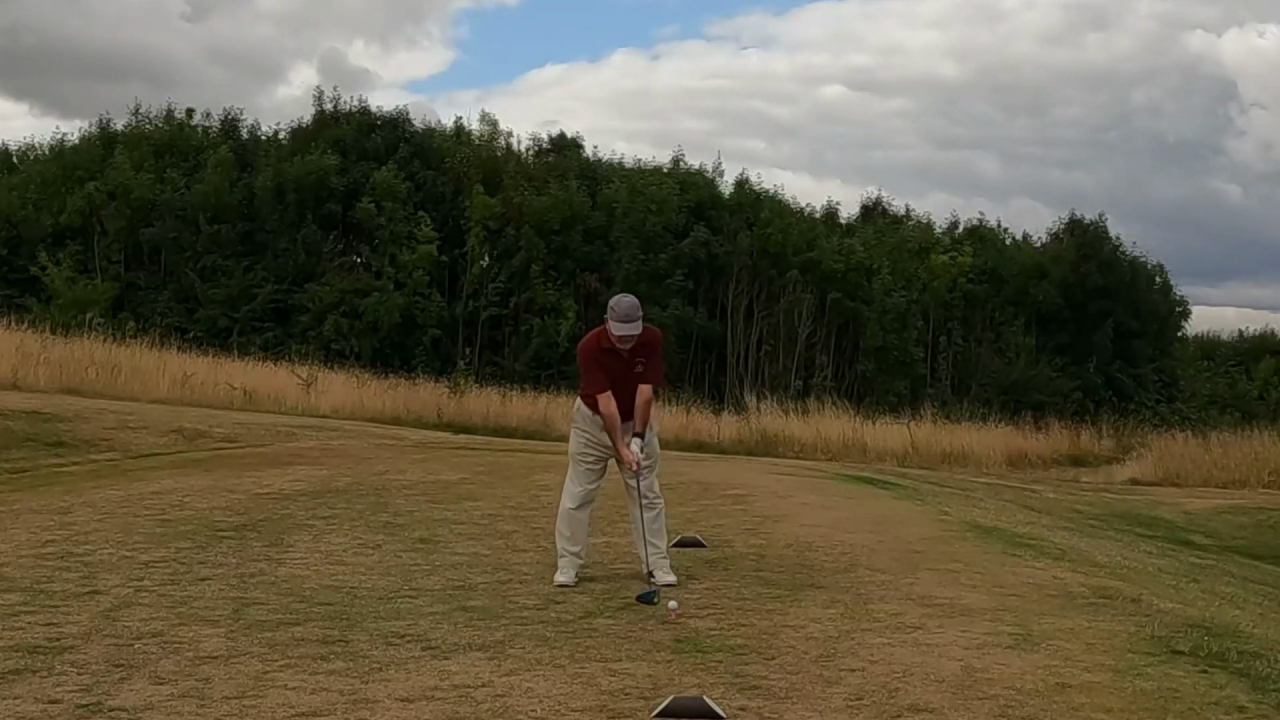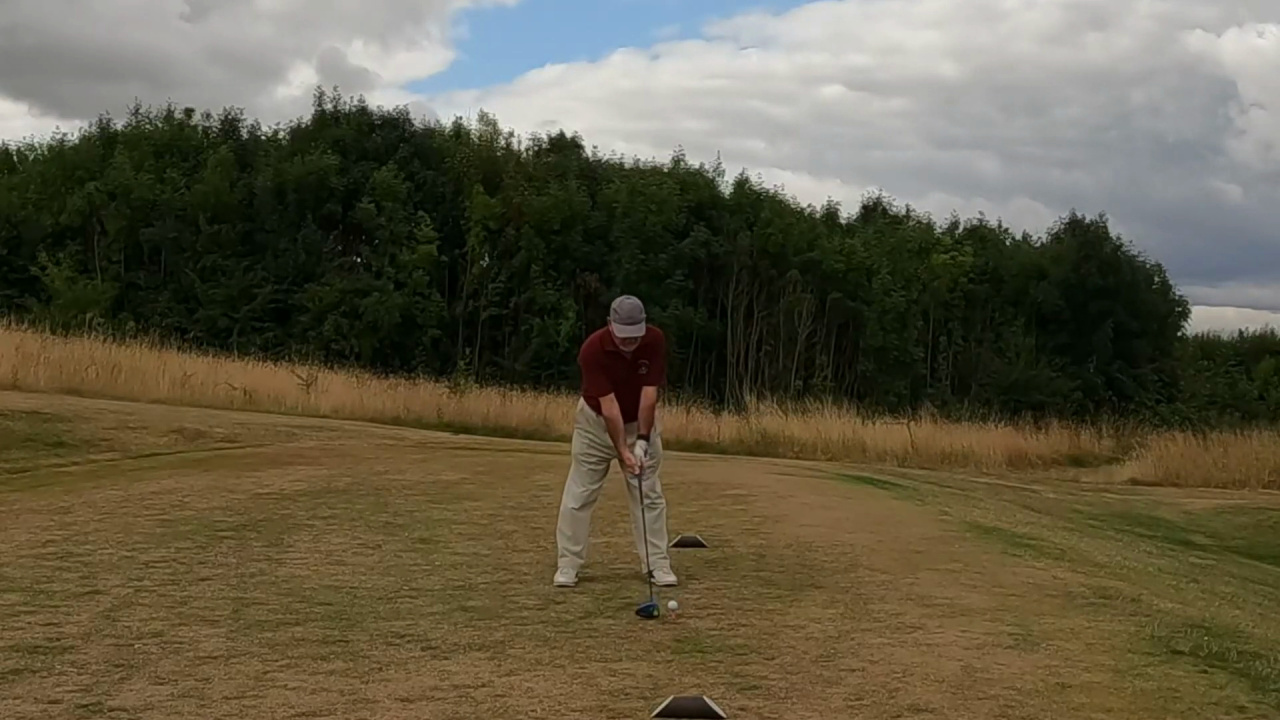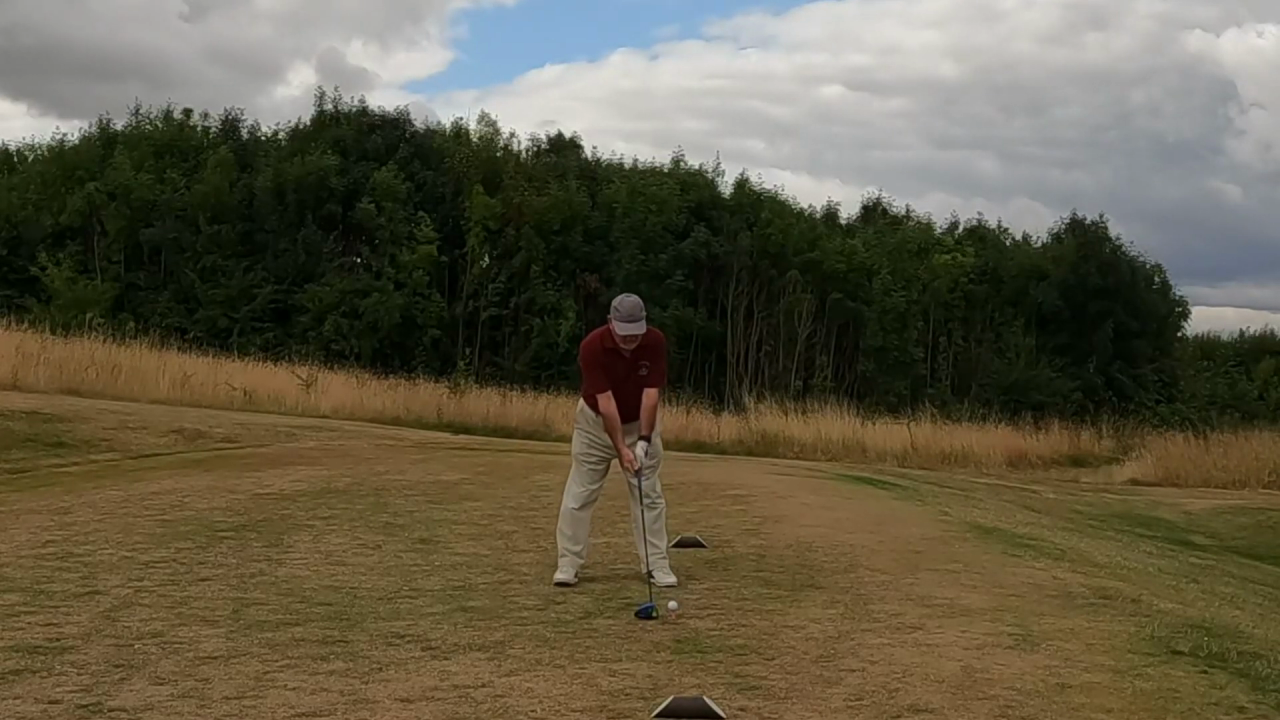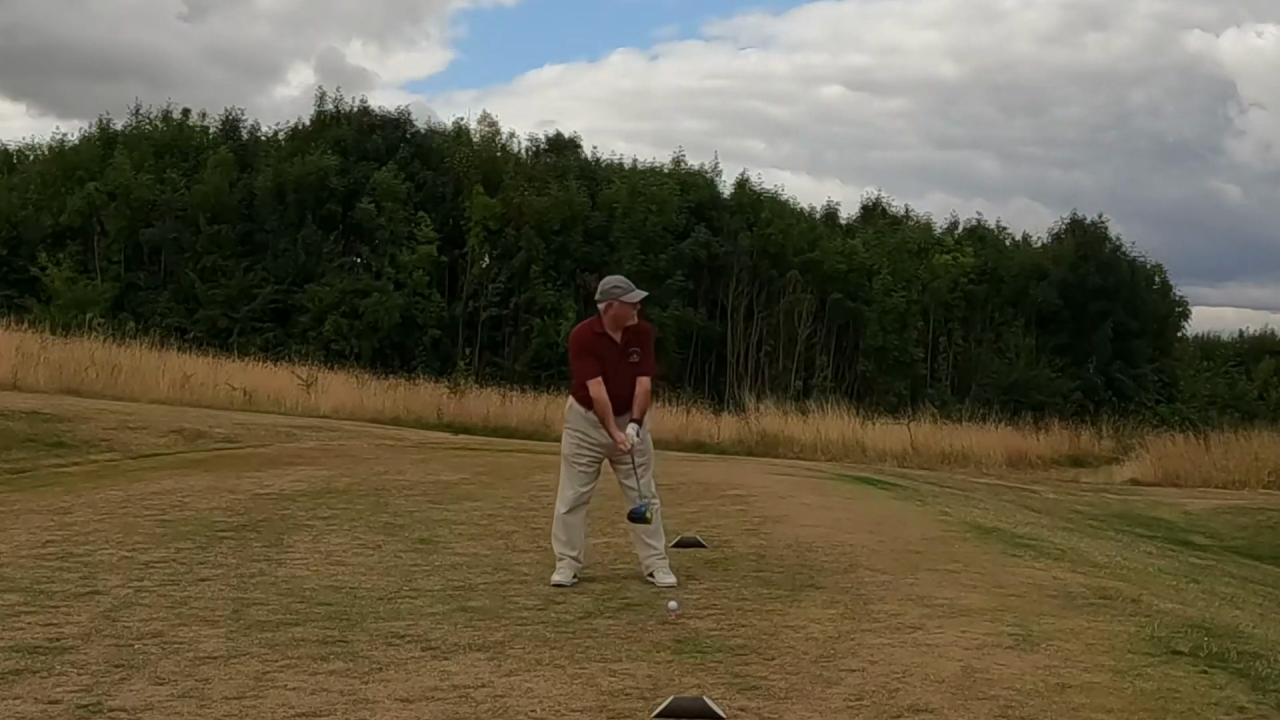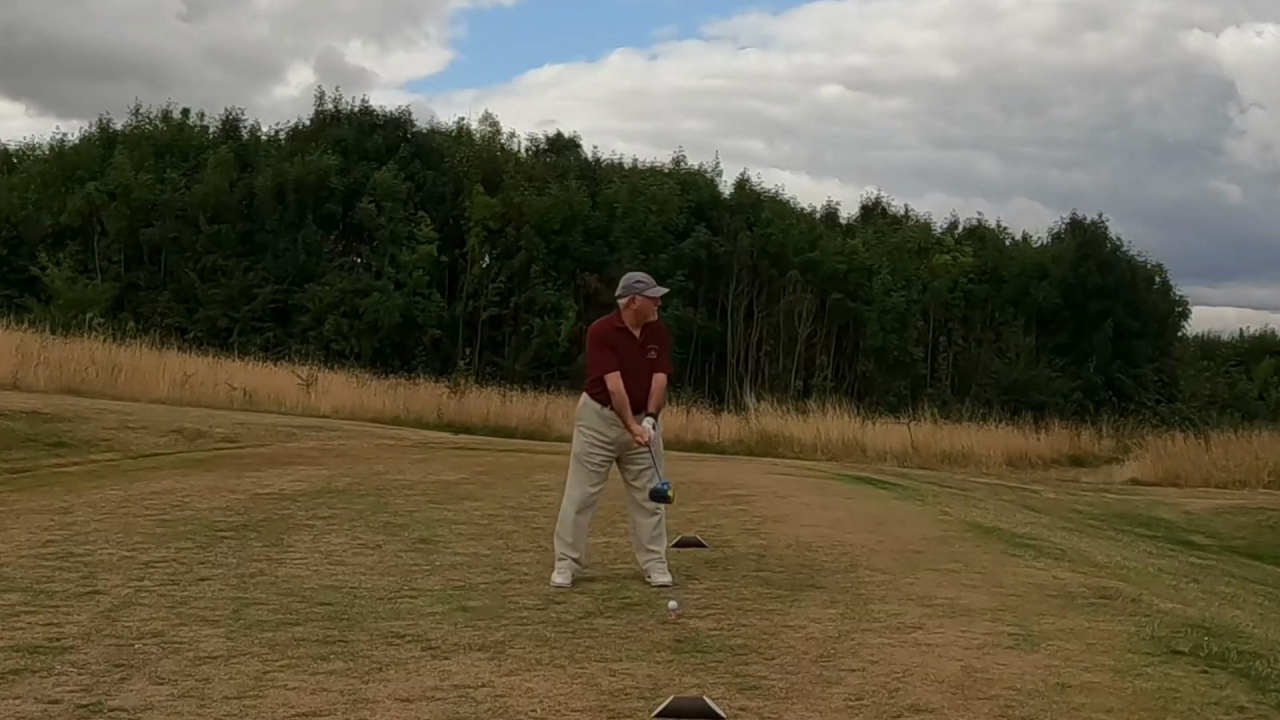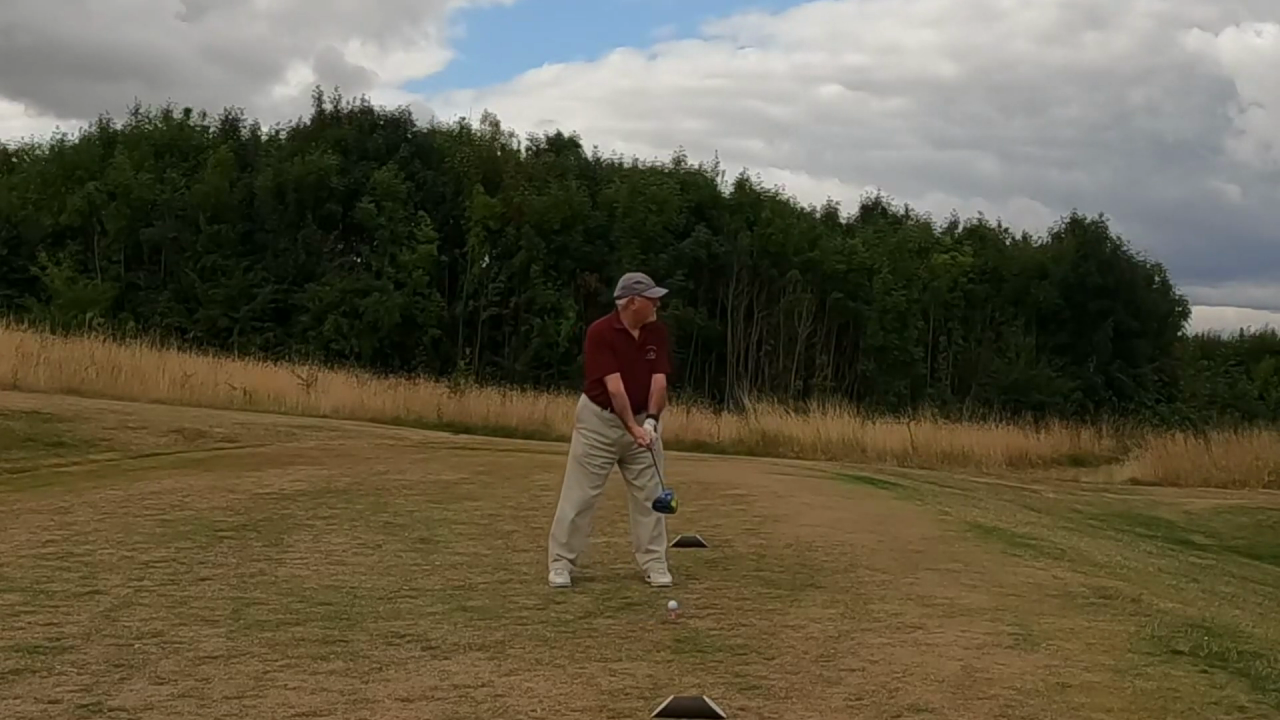
dt=0.4s
person 1, frame 1
left shoulder: (652, 339)
right shoulder: (589, 347)
left elbow: (645, 392)
right elbow: (605, 402)
left wrist: (637, 439)
right wrist: (619, 448)
left hip: (636, 421)
right hip: (592, 420)
left knee: (648, 495)
right knee: (577, 494)
left ankle: (658, 563)
right ankle: (568, 564)
person 1, frame 2
left shoulder: (655, 340)
right shoulder: (592, 349)
left elbow: (649, 394)
right elbow: (608, 405)
left wrist: (642, 440)
right wrist: (622, 451)
left hip: (640, 422)
right hip: (595, 421)
left knee: (650, 495)
right knee: (578, 494)
left ankle: (658, 564)
right ankle: (568, 565)
person 1, frame 3
left shoulder: (656, 342)
right shoulder: (592, 346)
left elbow: (651, 395)
right elbow: (605, 401)
left wrist: (643, 441)
right wrist: (620, 448)
left hip: (639, 423)
right hip: (595, 422)
left knee: (650, 495)
right knee: (579, 494)
left ankle: (657, 564)
right ankle: (568, 564)
person 1, frame 4
left shoulder: (643, 332)
right shoulder: (582, 336)
left elbow: (643, 382)
right elbow: (596, 389)
left wrist: (633, 425)
right wrist: (612, 432)
left hip: (629, 420)
right hip: (585, 419)
left knee: (643, 494)
right knee: (572, 494)
left ankle: (656, 564)
right ankle: (567, 565)
person 1, frame 5
left shoulder: (659, 332)
right shoulder: (601, 331)
left elbow: (659, 379)
right elbow: (614, 384)
left wrist: (650, 419)
right wrist: (631, 426)
left hip: (642, 420)
right hip: (598, 417)
left knee: (649, 495)
right knee: (581, 493)
left ankle: (654, 563)
right ankle: (566, 564)
person 1, frame 6
left shoulder: (657, 332)
right shoulder: (599, 332)
left elbow: (659, 380)
right elbow: (614, 386)
left wrist: (651, 421)
right wrist: (631, 428)
left hip: (642, 420)
right hip: (598, 418)
left knee: (649, 494)
right knee: (579, 494)
left ankle: (654, 564)
right ankle: (561, 563)
